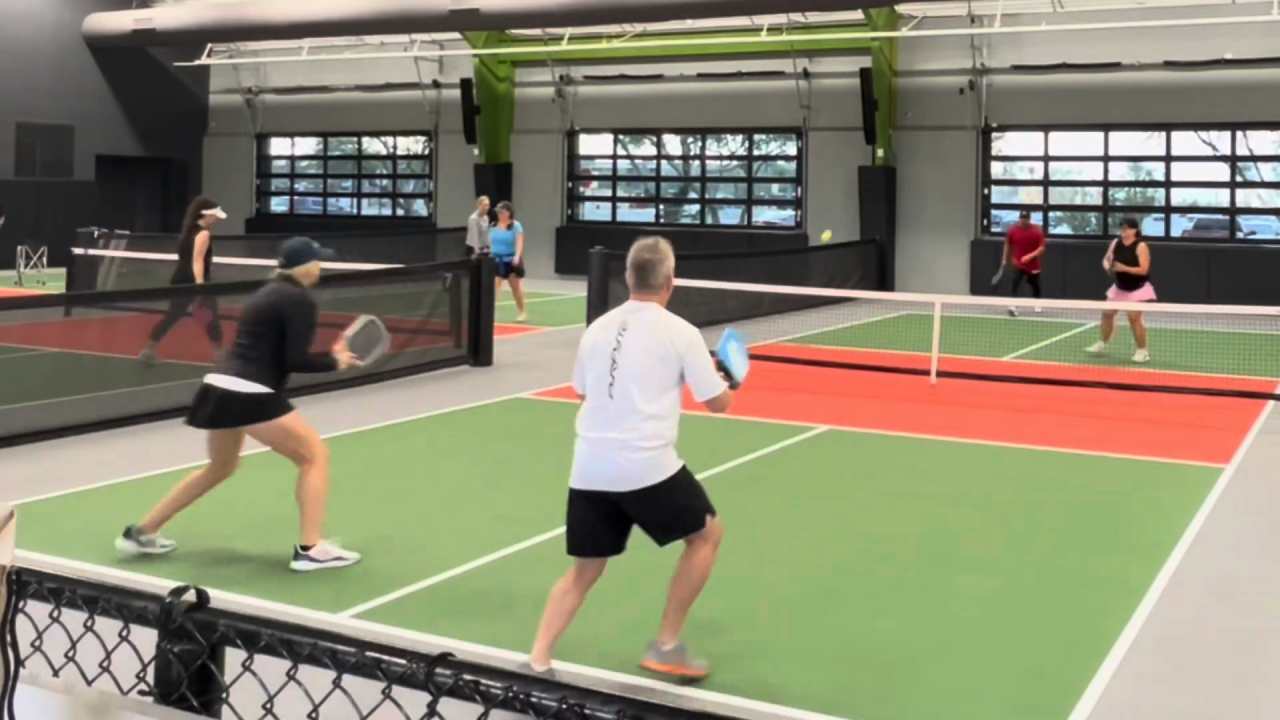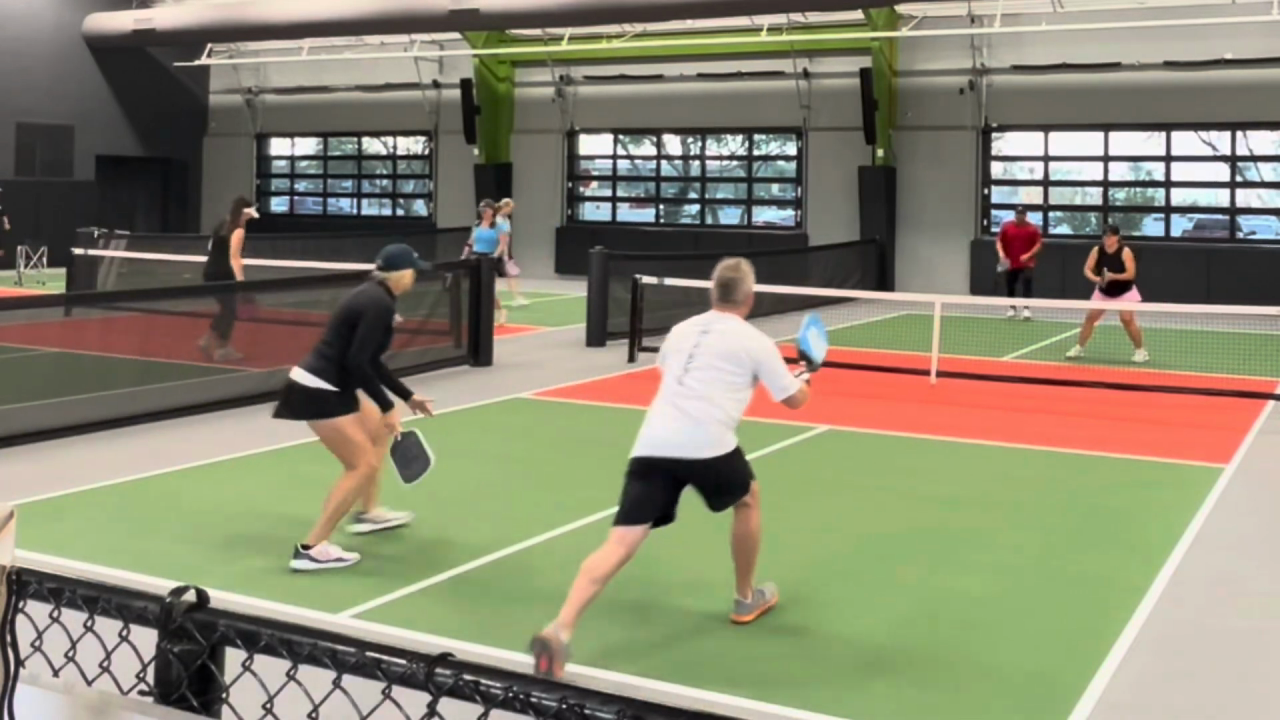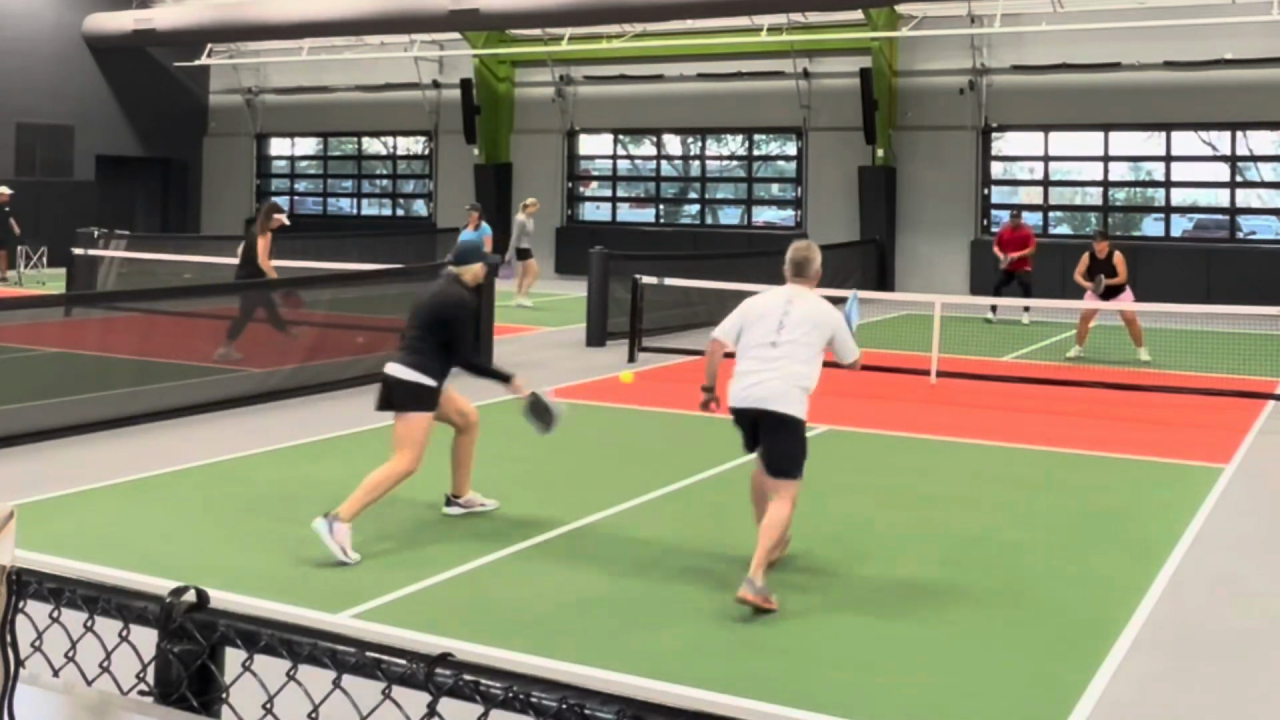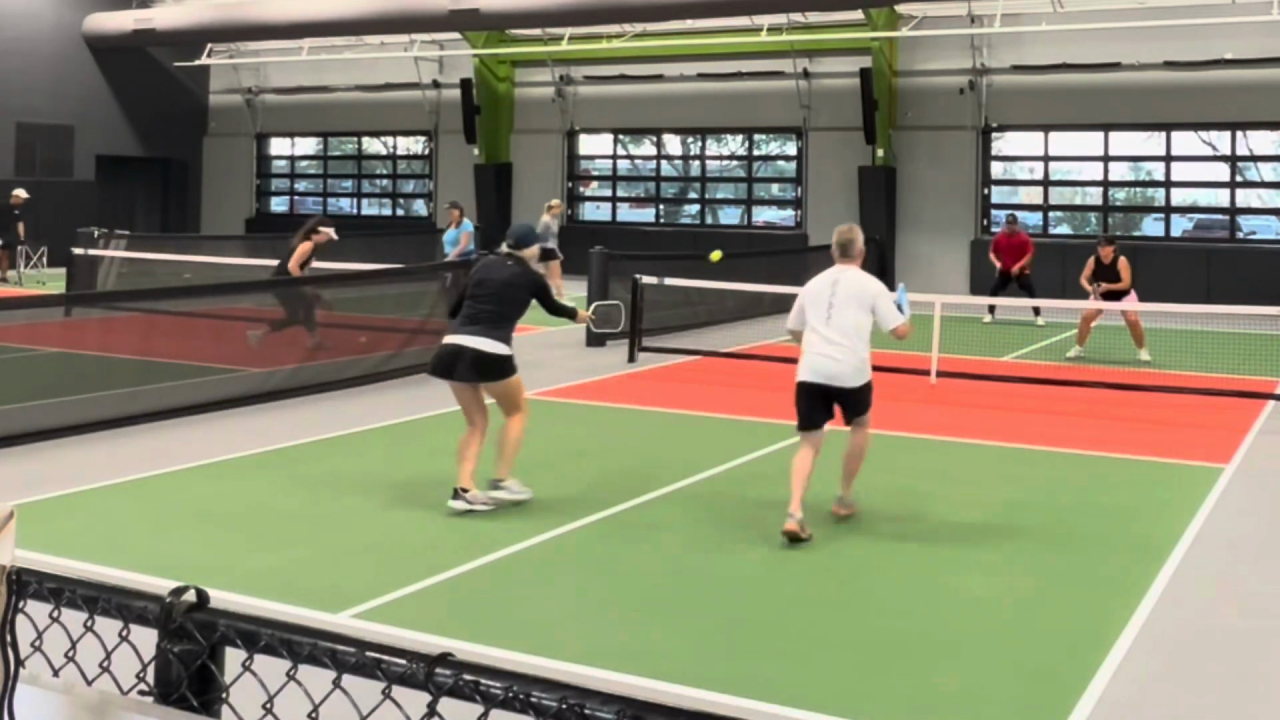
dt=0.3s
person 1, frame 1
left shoulder: (597, 330)
right shoulder: (680, 333)
right elbow: (718, 402)
right wrist: (729, 382)
left hip: (589, 470)
right hip: (647, 467)
left knee: (582, 572)
right knee: (706, 535)
left ankle: (536, 664)
right ankle: (666, 647)
person 1, frame 2
left shoulder: (681, 330)
right shoulder: (755, 342)
right elbow: (794, 399)
right wrist: (802, 374)
left hip: (651, 445)
right hip: (707, 447)
left knee: (619, 544)
right knee: (747, 503)
left ankle: (556, 633)
right ankle: (746, 599)
person 1, frame 3
left shoulder: (754, 303)
right shoulder: (828, 312)
left elbow: (715, 344)
right elbow: (853, 362)
left wrist: (709, 388)
right wrist: (844, 341)
left hip: (743, 398)
right hip: (783, 403)
left knee: (767, 457)
right knee: (783, 495)
left ankle: (771, 542)
right ankle: (754, 583)
person 1, frame 4
left shoulder: (813, 285)
right shoulder: (872, 285)
left elbow: (794, 330)
right elbow: (900, 331)
right wrist: (906, 320)
left hip: (811, 373)
right hip: (851, 373)
left knee: (809, 444)
right knee: (860, 427)
left ankle: (794, 515)
right ankle: (844, 496)
person 2, frame 1
left shoulder: (268, 293)
right shoulder: (300, 301)
right elbow: (294, 362)
left wrist: (329, 356)
right wrist: (333, 361)
left hip: (219, 389)
right hip: (250, 395)
left knee: (220, 468)
right knee: (315, 456)
left ankle: (141, 533)
right ankle: (310, 549)
person 2, frame 2
left shoulder: (372, 296)
right shoulder: (379, 306)
left elbow: (369, 362)
right elbow: (359, 363)
left wrist: (407, 396)
right wrist: (388, 407)
left hip: (328, 385)
right hip: (321, 391)
left knee: (382, 432)
right knee: (364, 466)
left ankle: (367, 513)
right ankle: (311, 549)
person 2, frame 3
left shoulder: (443, 289)
right shoulder: (463, 301)
right elbow: (466, 358)
right wrist: (508, 380)
left hip: (411, 377)
right hip: (413, 384)
left knee: (468, 419)
right knee: (405, 463)
left ankle: (460, 497)
right ankle: (336, 522)
person 2, frame 4
left shoulder: (482, 266)
right shoulder: (533, 279)
left elbow: (455, 308)
right elbow: (554, 308)
right wrist: (578, 315)
left hip: (454, 347)
right hip: (490, 353)
left knee: (477, 422)
right knee: (516, 412)
left ankle: (464, 491)
right ankle: (501, 480)
